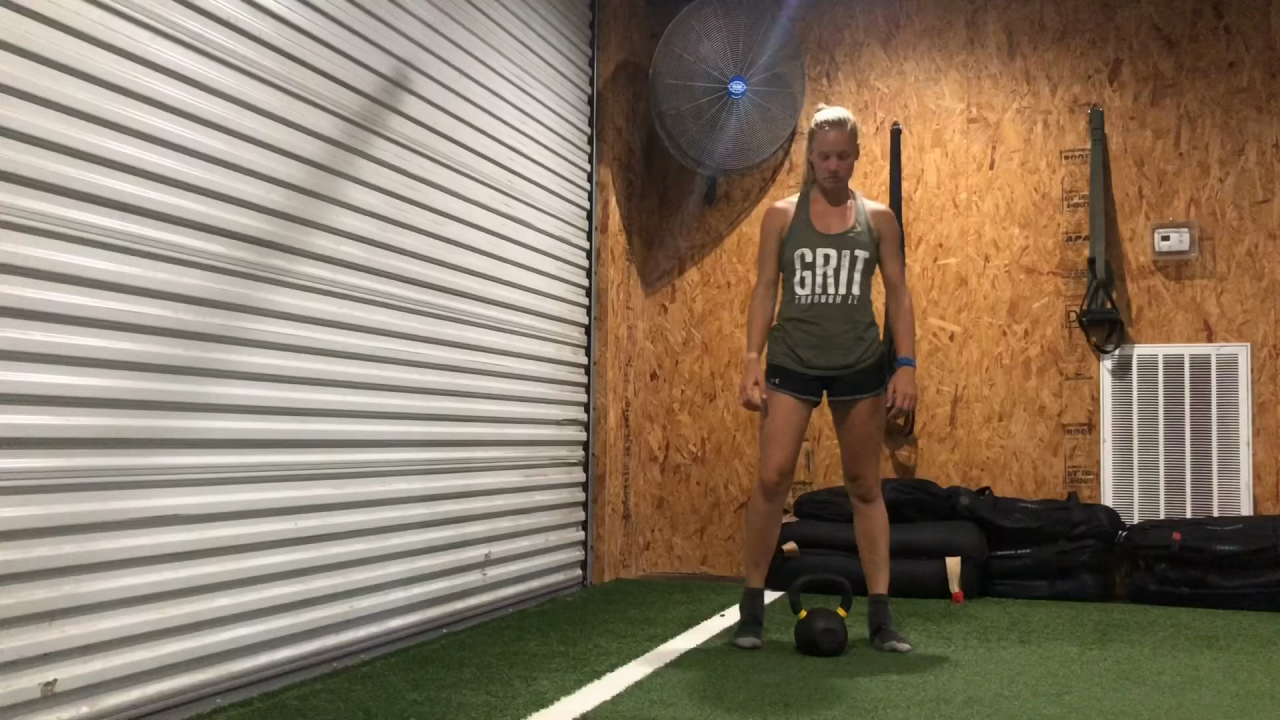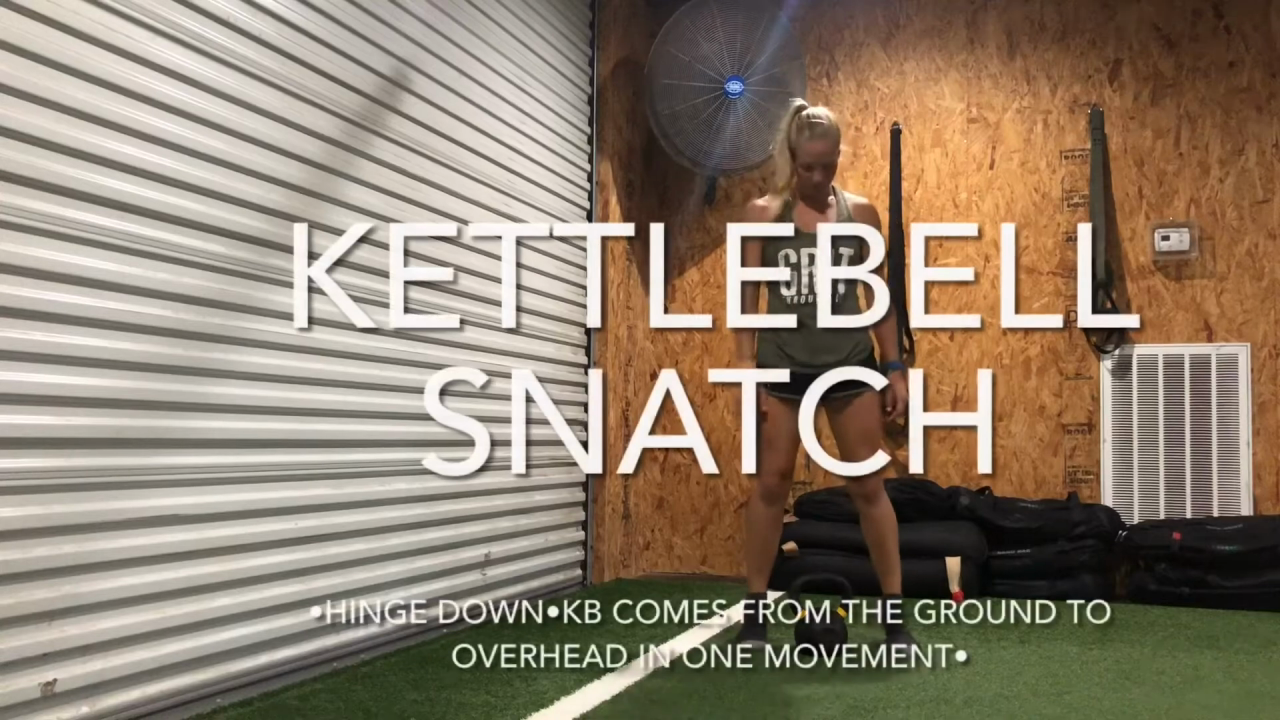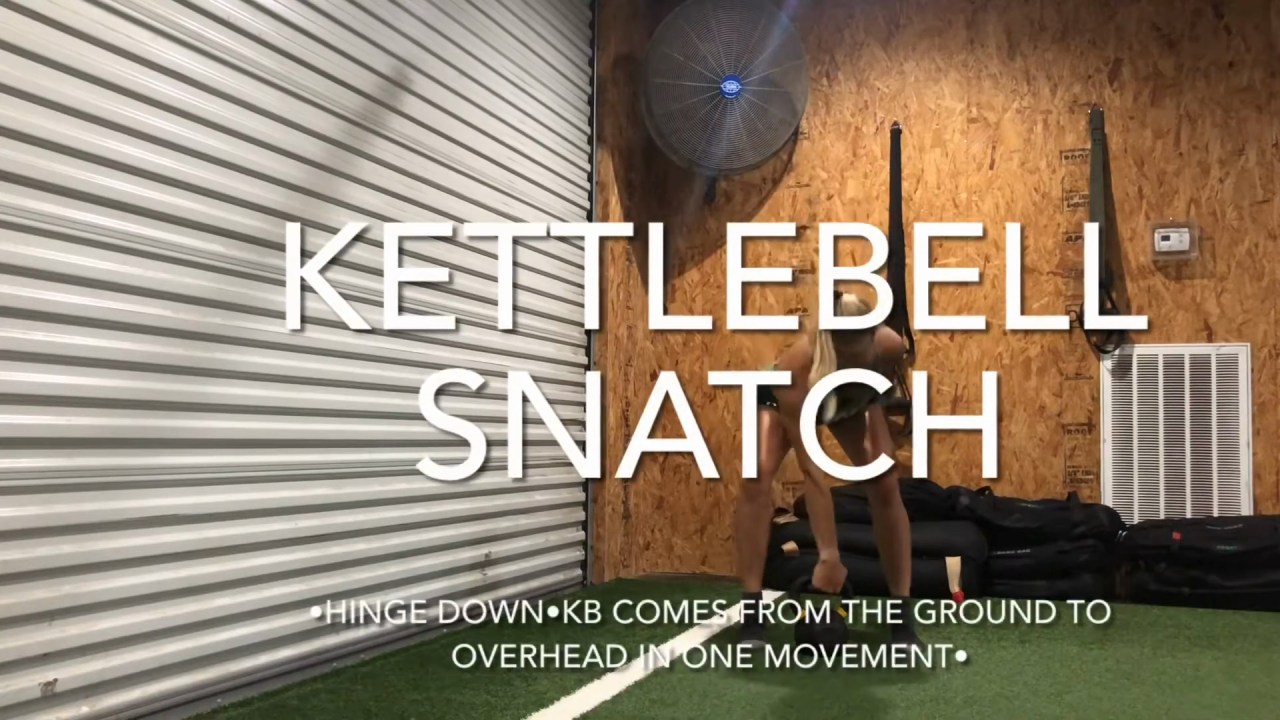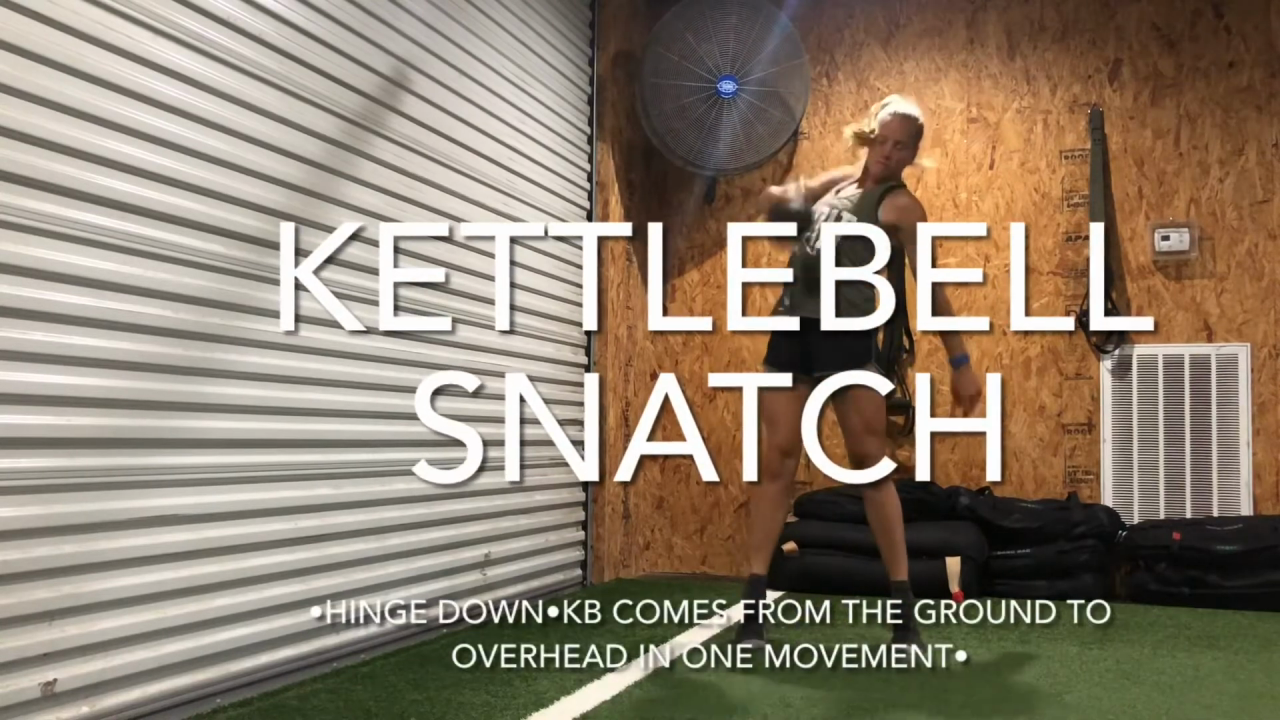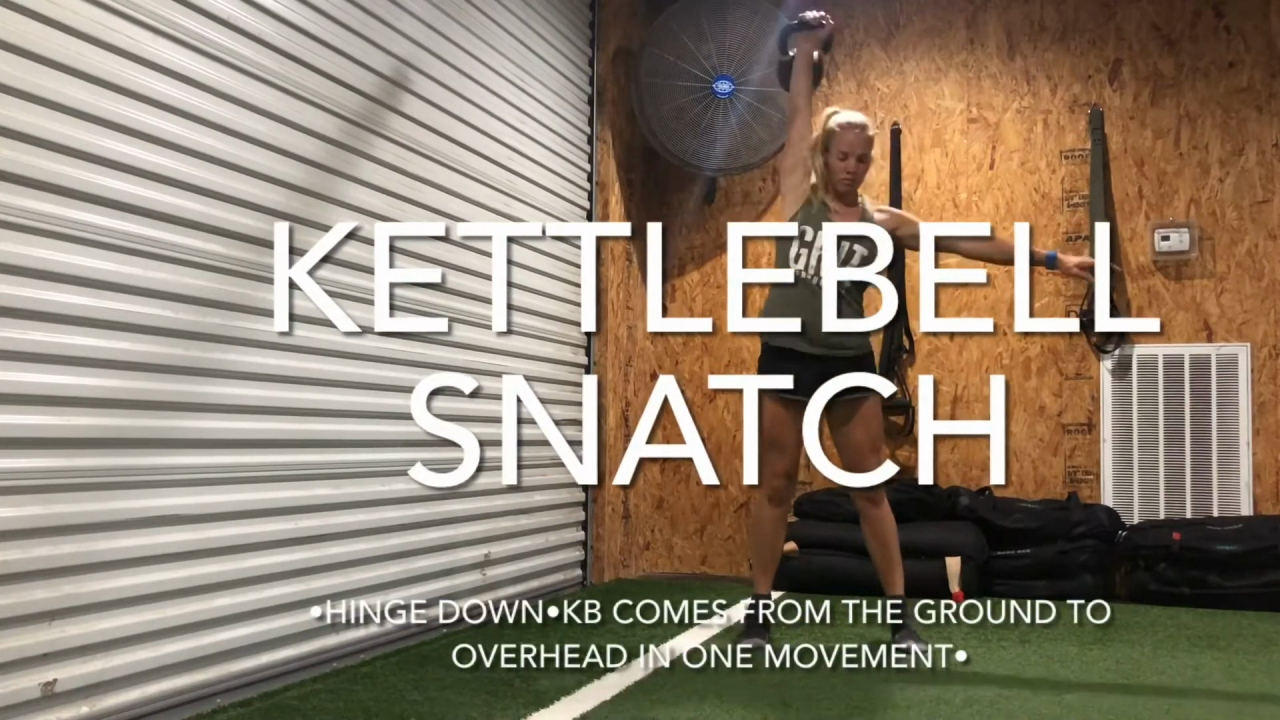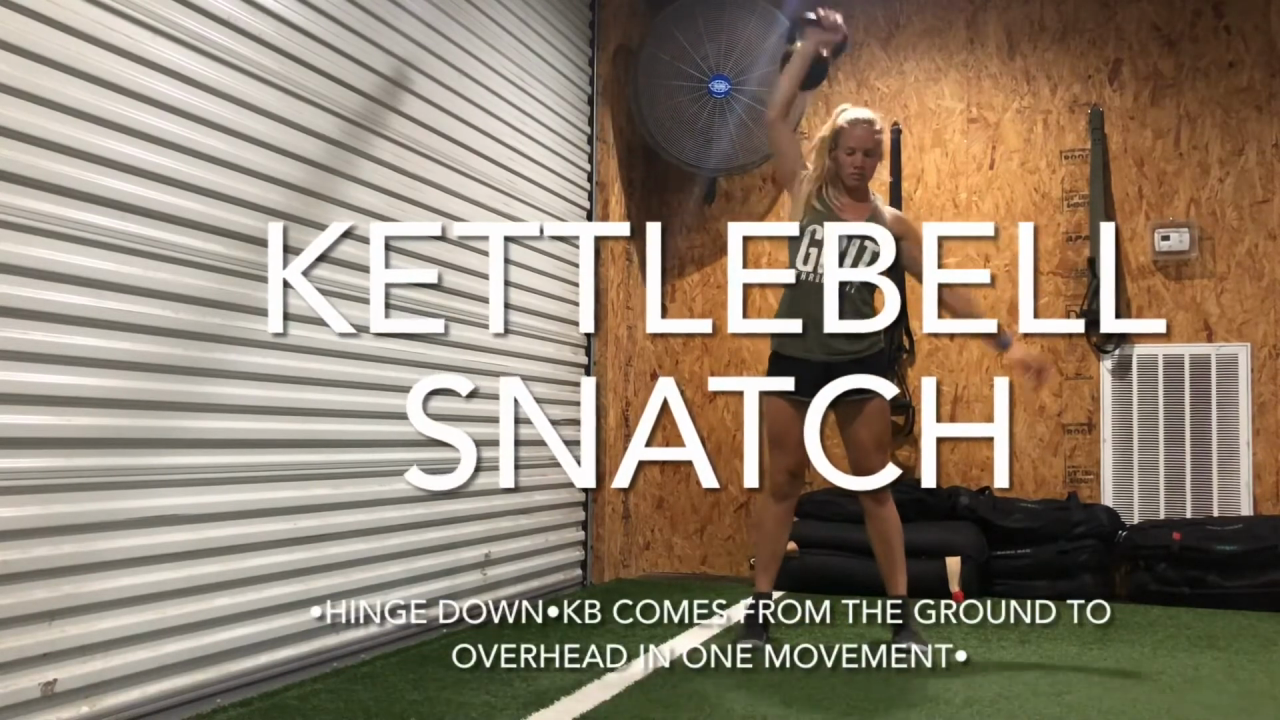
dt=0.7s
person 1, frame 1
left shoulder: (878, 219)
right shoulder: (781, 215)
left elbow: (898, 293)
right elbow: (764, 290)
left wrist: (906, 364)
right wrist: (752, 360)
left hip: (860, 365)
right hip: (791, 362)
left knee: (864, 485)
right knee: (772, 478)
left ankle: (880, 613)
right ankle: (752, 603)
person 1, frame 2
left shoulder: (861, 212)
right shoulder: (763, 213)
left elbow: (879, 294)
right elbow: (746, 294)
left wrist: (894, 368)
right wrist: (745, 365)
left hip: (849, 363)
right hip: (782, 363)
left knee: (868, 485)
right knee: (771, 484)
left ankle: (894, 614)
right ankle: (755, 609)
person 1, frame 3
left shoulder: (889, 346)
right shoulder: (799, 368)
right elbow: (812, 474)
left wrist: (879, 427)
right wrist: (828, 556)
left hip: (854, 402)
right hip: (780, 397)
left knee: (885, 483)
right knee: (756, 476)
left ankle: (901, 616)
right ankle: (752, 611)
person 1, frame 4
left shoulder: (900, 206)
right shoulder: (842, 179)
left elbow: (931, 287)
right elbow: (789, 196)
left wrist: (960, 361)
right wrist: (785, 197)
left hip: (852, 342)
right hip: (792, 333)
left knee: (872, 467)
right knee: (776, 462)
left ankle: (902, 600)
right ankle: (755, 596)
person 1, frame 5
left shoulder: (882, 222)
right shoulder: (798, 195)
left elbow: (966, 242)
right elbow: (799, 116)
left wrist: (1049, 259)
right wrist: (806, 50)
left hip: (848, 362)
right hip: (785, 358)
left knee: (869, 488)
right knee: (775, 483)
left ankle: (899, 612)
right ankle: (759, 607)
person 1, frame 6
left shoulder: (891, 222)
right shoulder: (806, 194)
left elbow: (946, 288)
right elbow: (775, 116)
left wrist: (1005, 341)
right wrist: (809, 47)
left hip: (861, 362)
right hip: (795, 358)
left knee: (874, 486)
right knee: (781, 483)
left ankle: (900, 612)
right ankle: (760, 607)
